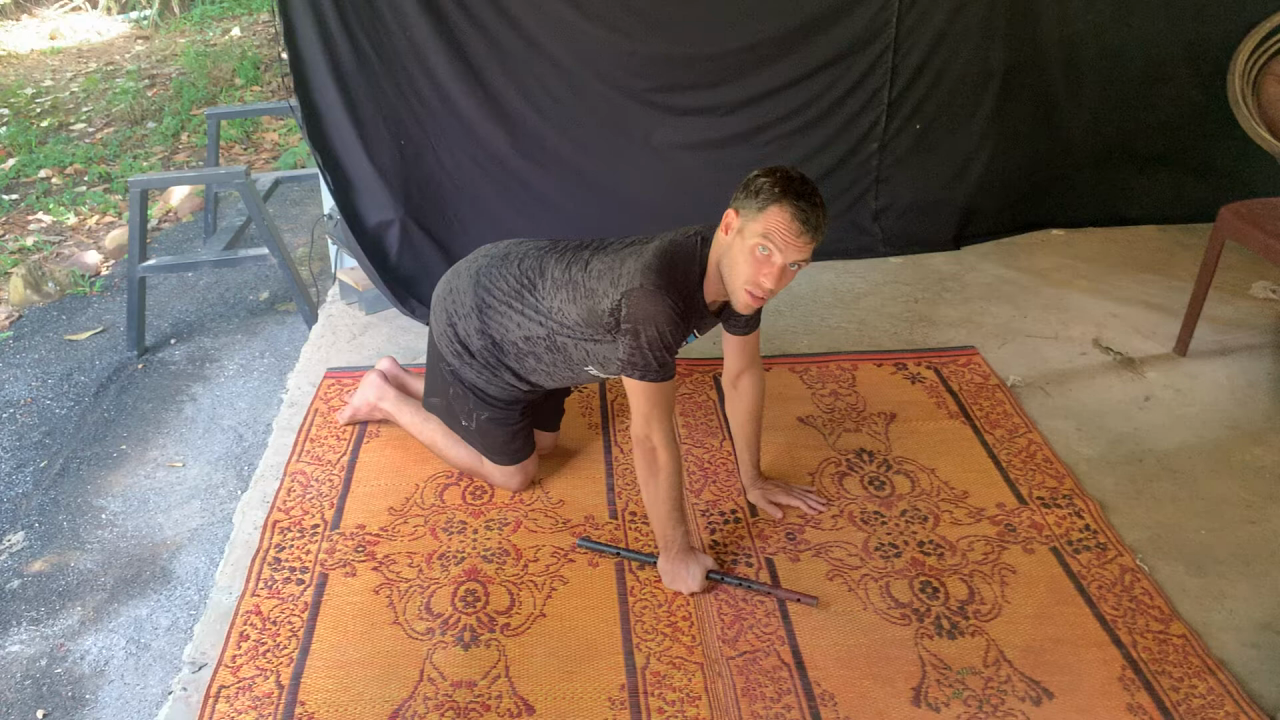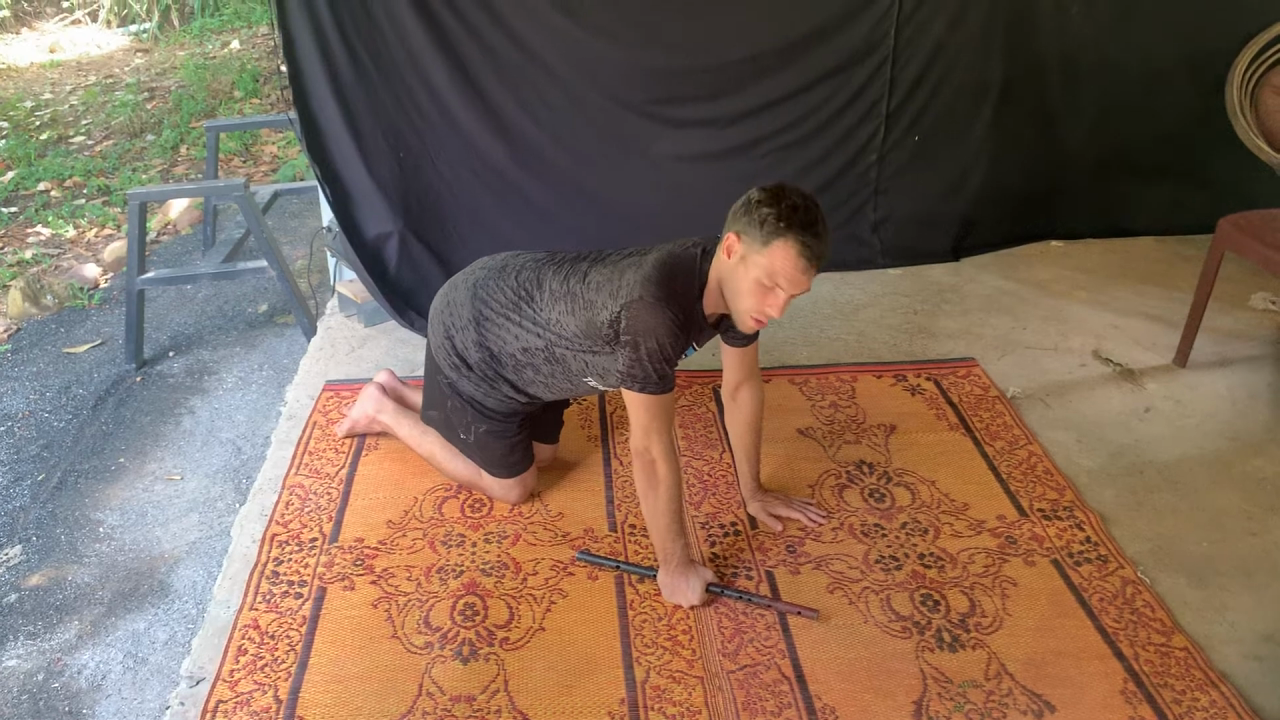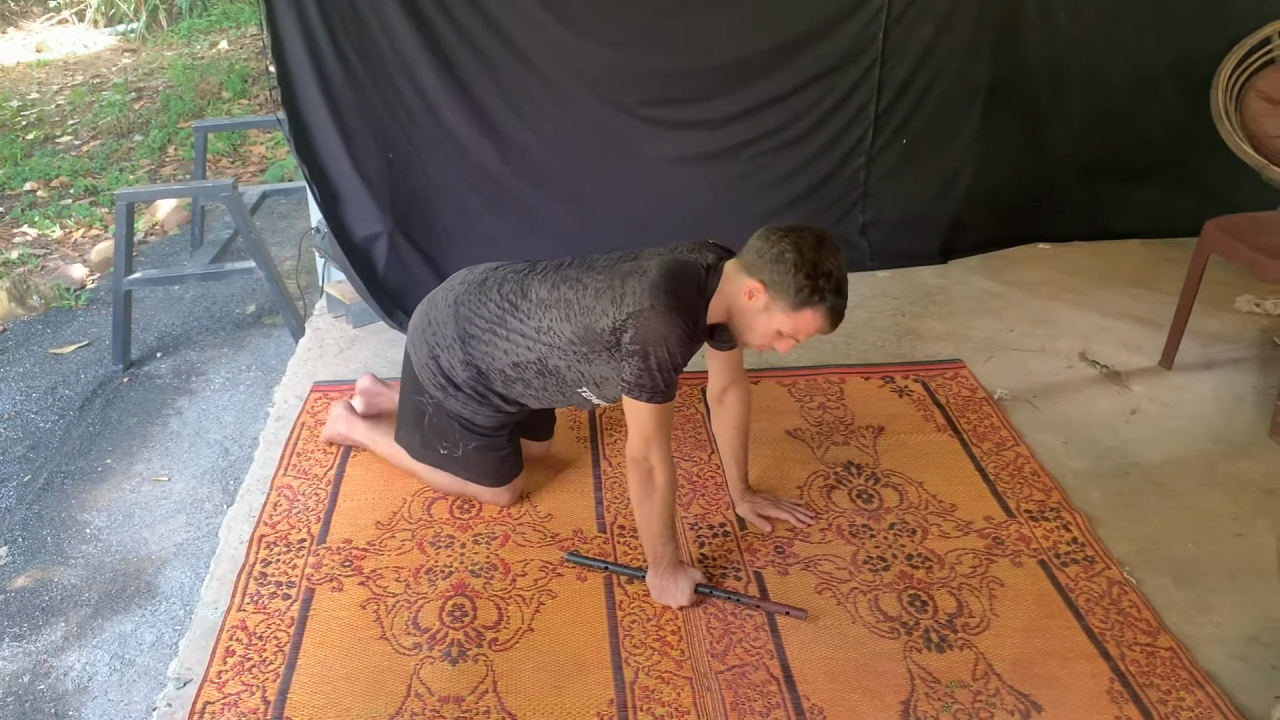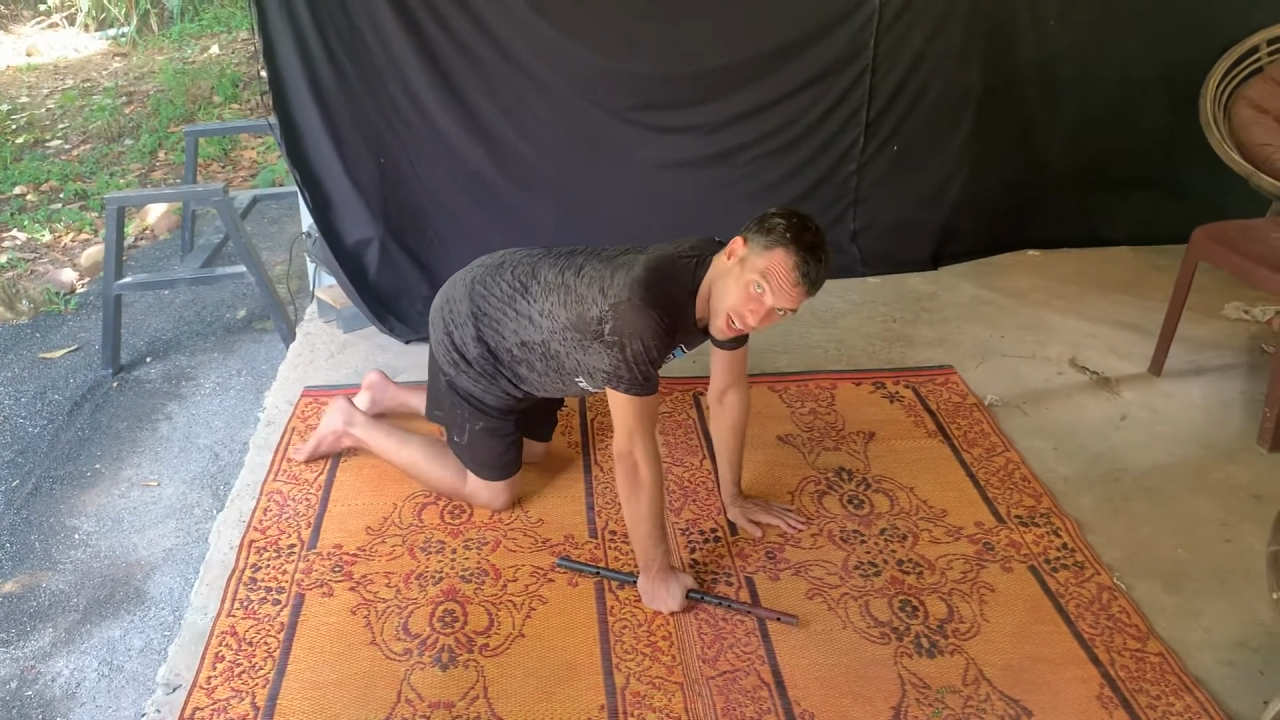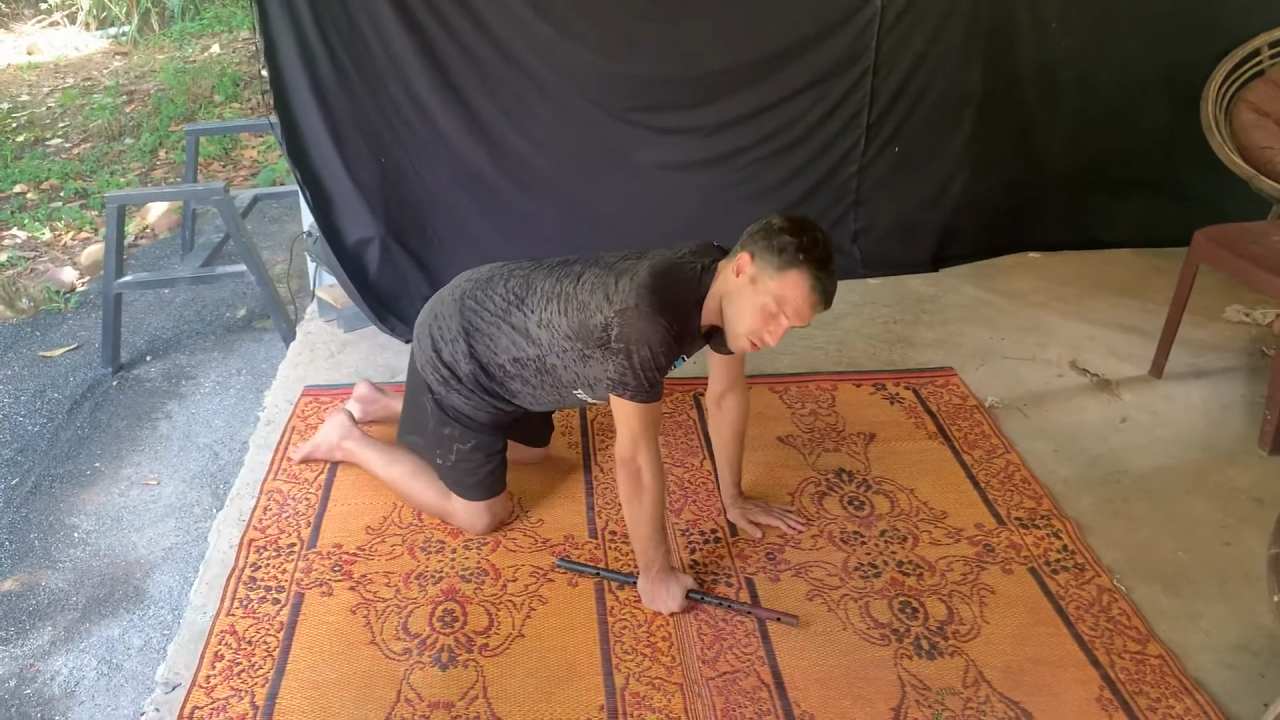
dt=1s
person 1, frame 1
left shoulder: (737, 267)
right shoulder: (653, 296)
left elbow: (742, 374)
right elbow: (652, 438)
left wrist: (752, 479)
right wrist: (675, 552)
left hip: (522, 309)
right hip: (474, 320)
left knee: (540, 441)
right knee: (512, 471)
left ankle: (402, 378)
right ankle: (384, 397)
person 1, frame 2
left shoulder: (736, 280)
right shoulder: (651, 310)
left elbow: (742, 386)
right elbow: (652, 451)
left wrist: (752, 491)
right wrist: (675, 565)
left hip: (519, 318)
right hip: (472, 332)
left knee: (540, 453)
right knee: (512, 485)
left ankle: (400, 392)
right ankle: (382, 410)
person 1, frame 3
left shoulder: (725, 274)
right shoulder: (659, 322)
left elbow: (728, 389)
right elbow: (647, 458)
left wrist: (741, 493)
right wrist: (664, 568)
left hip: (495, 320)
right hip: (453, 347)
left knee: (533, 447)
right knee: (501, 488)
left ankle: (385, 397)
right ankle: (354, 425)
person 1, frame 4
left shoulder: (729, 284)
right shoulder: (640, 311)
left elbow: (727, 391)
right elbow: (634, 453)
left wrist: (733, 496)
right wrist: (655, 571)
left hip: (519, 310)
right hip: (472, 325)
left knee: (529, 448)
right knee: (495, 490)
left ankle: (385, 395)
right ankle: (354, 424)
person 1, frame 5
left shoulder: (722, 286)
right shoulder: (645, 319)
left elbow: (725, 395)
right elbow: (636, 458)
left wrist: (732, 498)
right wrist: (654, 572)
left hip: (506, 329)
right hip: (460, 345)
left knee: (529, 449)
right knee: (481, 513)
left ankle: (379, 403)
right ankle: (348, 440)
